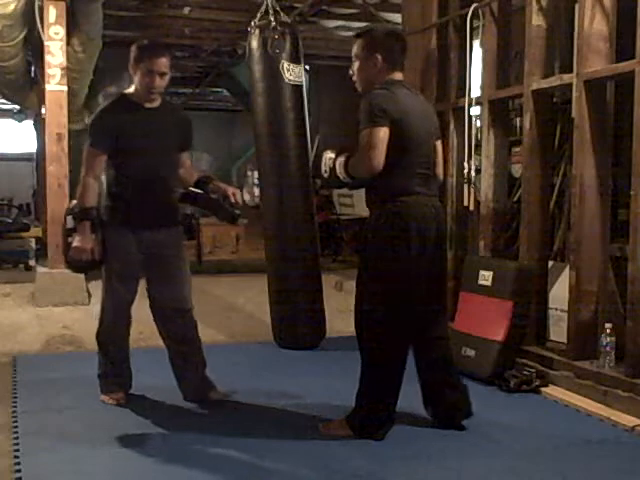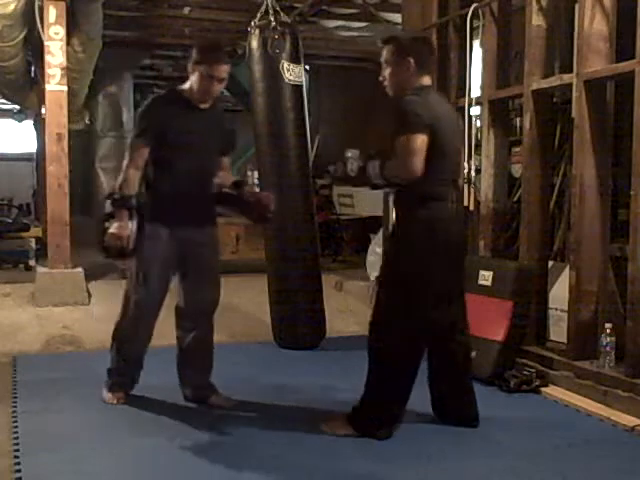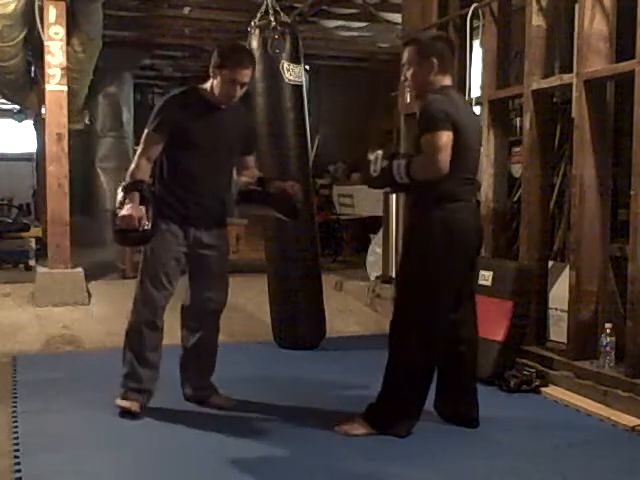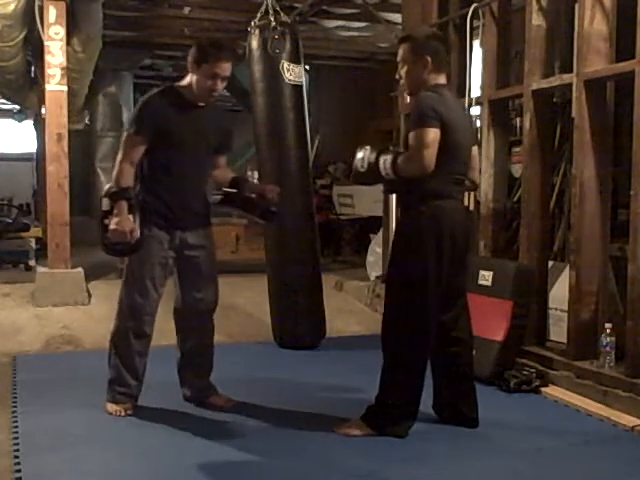
dt=0.4s
person 1, frame 1
left shoulder: (378, 100)
right shoulder: (422, 105)
left elbow: (371, 162)
left wrist: (337, 166)
left hip: (397, 218)
right hip: (429, 213)
left knee: (381, 320)
right knee: (428, 316)
left ankle: (369, 419)
right ankle: (450, 404)
person 1, frame 2
left shoulder: (412, 105)
right shoulder: (443, 107)
left elbow: (410, 167)
right wrist: (387, 169)
left hip: (424, 222)
right hip: (450, 218)
left knee: (396, 321)
right knee: (446, 317)
left ankle: (371, 418)
right ankle: (458, 406)
person 1, frame 3
left shoulder: (435, 106)
right shoulder: (465, 109)
left elbow: (437, 164)
left wrist: (392, 170)
right wrist: (404, 171)
left hip: (438, 221)
right hip: (464, 218)
left knee: (416, 321)
right knee: (457, 316)
left ankle: (389, 416)
right ankle: (460, 406)
person 1, frame 4
left shoulder: (425, 103)
right shoulder: (460, 109)
left elbow: (422, 160)
right elbow: (472, 174)
left wrist: (382, 165)
left hip: (427, 219)
right hip: (454, 217)
left knee: (407, 319)
right knee: (450, 315)
left ankle: (389, 416)
right ankle: (458, 406)
person 2, frame 1
left shoulder: (176, 119)
right shoulder: (110, 117)
right elbow: (92, 176)
left wrist: (211, 184)
right wrist: (84, 229)
left hip: (167, 227)
right hip: (122, 229)
left knee: (177, 307)
right knee: (116, 309)
left ankle: (196, 384)
right ankle: (114, 383)
person 2, frame 2
left shoulder: (220, 121)
right shoulder: (158, 110)
right elbow: (134, 166)
left wrist: (246, 193)
right wrist: (121, 217)
left hip: (201, 226)
right hip: (157, 224)
left knee: (201, 306)
right knee: (141, 303)
left ankle: (197, 384)
right ankle: (119, 382)
person 2, frame 3
left shoulder: (242, 120)
right shoulder: (177, 107)
left elbow: (246, 171)
right elbow: (145, 157)
left wrist: (272, 185)
right wrist: (133, 199)
left hip: (213, 227)
right hip: (169, 222)
left knee: (208, 306)
right knee: (150, 303)
left ankle: (198, 385)
right ankle: (135, 388)
person 2, frame 4
left shoulder: (218, 119)
right shoulder: (157, 106)
right elbow: (127, 162)
left wrist: (245, 186)
right wrist: (121, 211)
left hip: (197, 227)
right hip: (154, 226)
left knee: (200, 307)
right knee: (137, 308)
left ankle: (198, 386)
right ankle: (121, 391)
